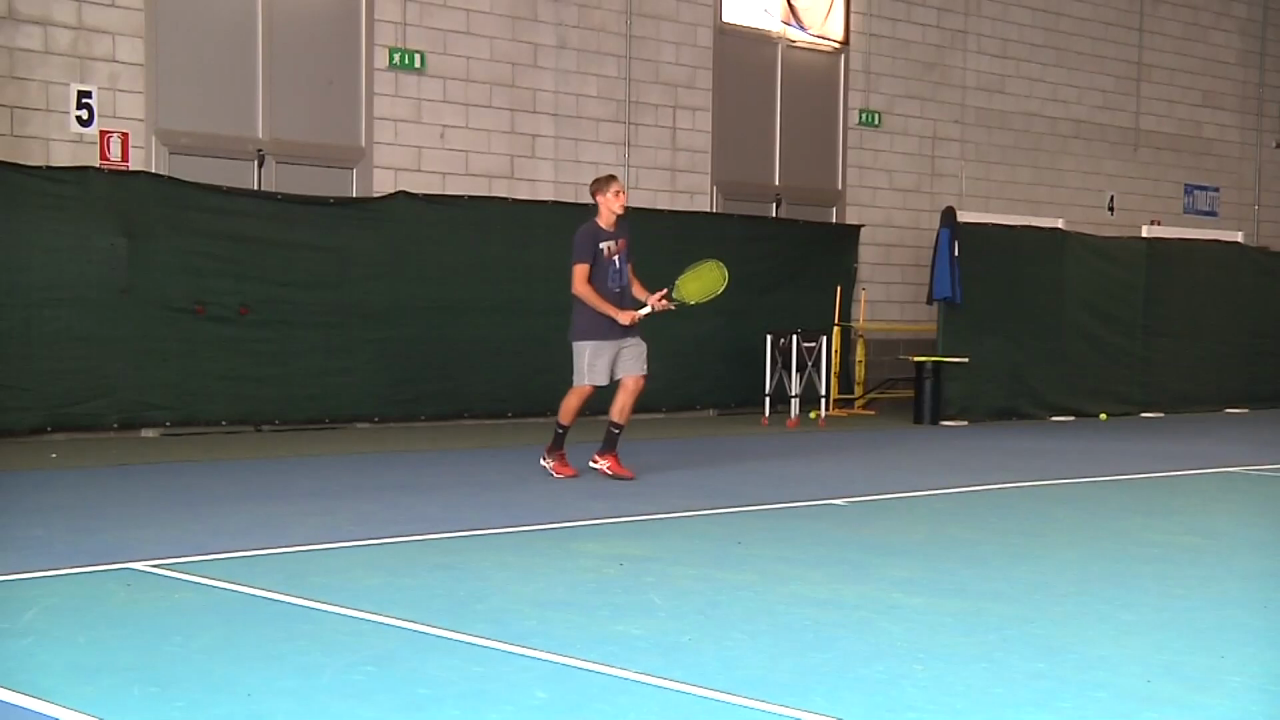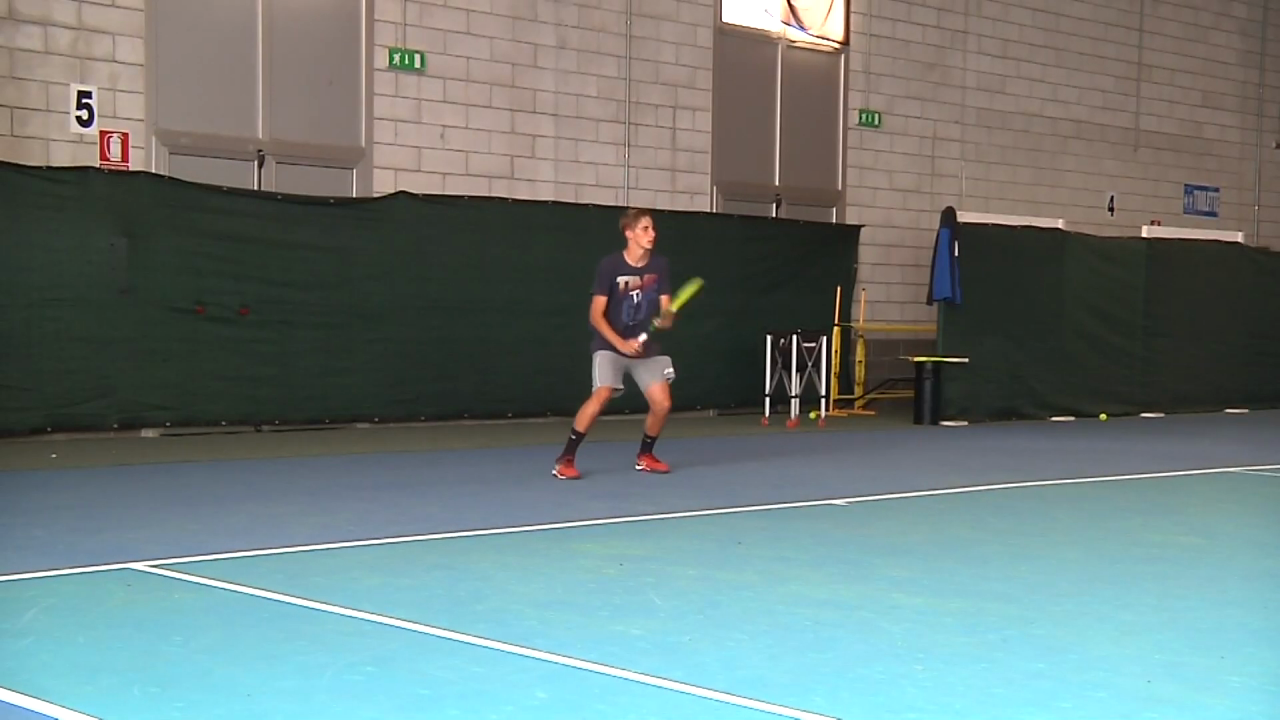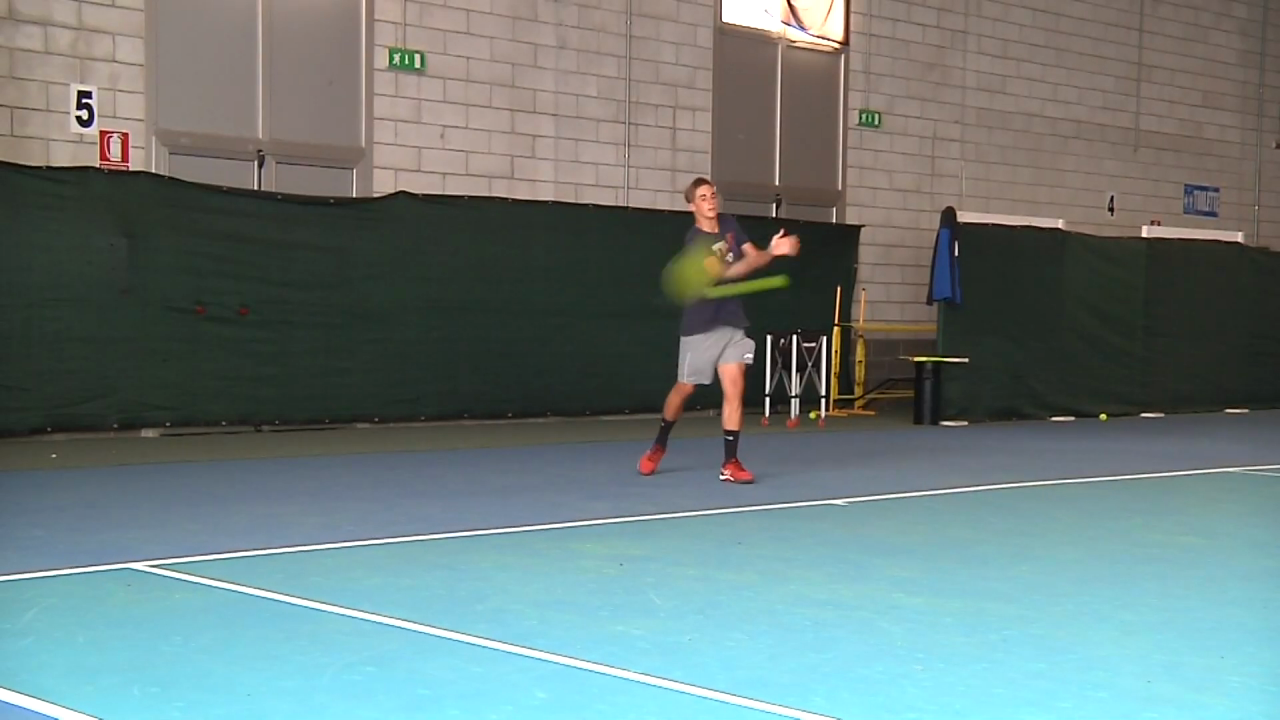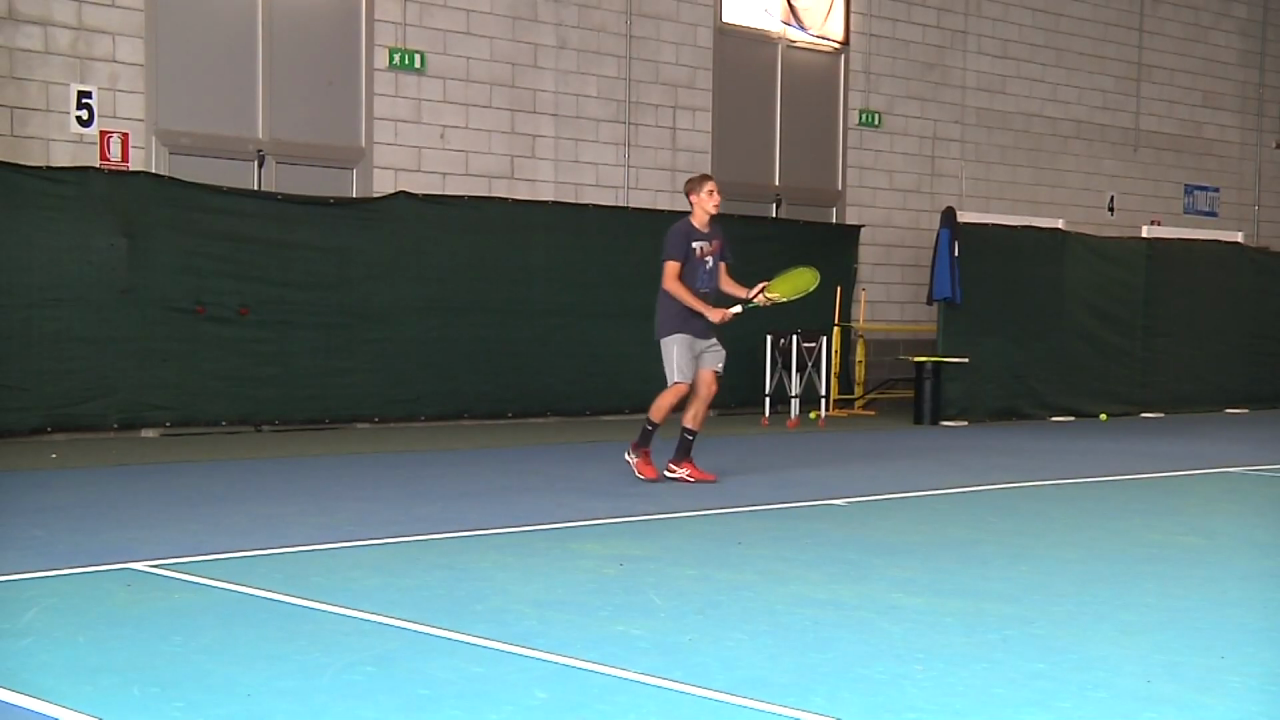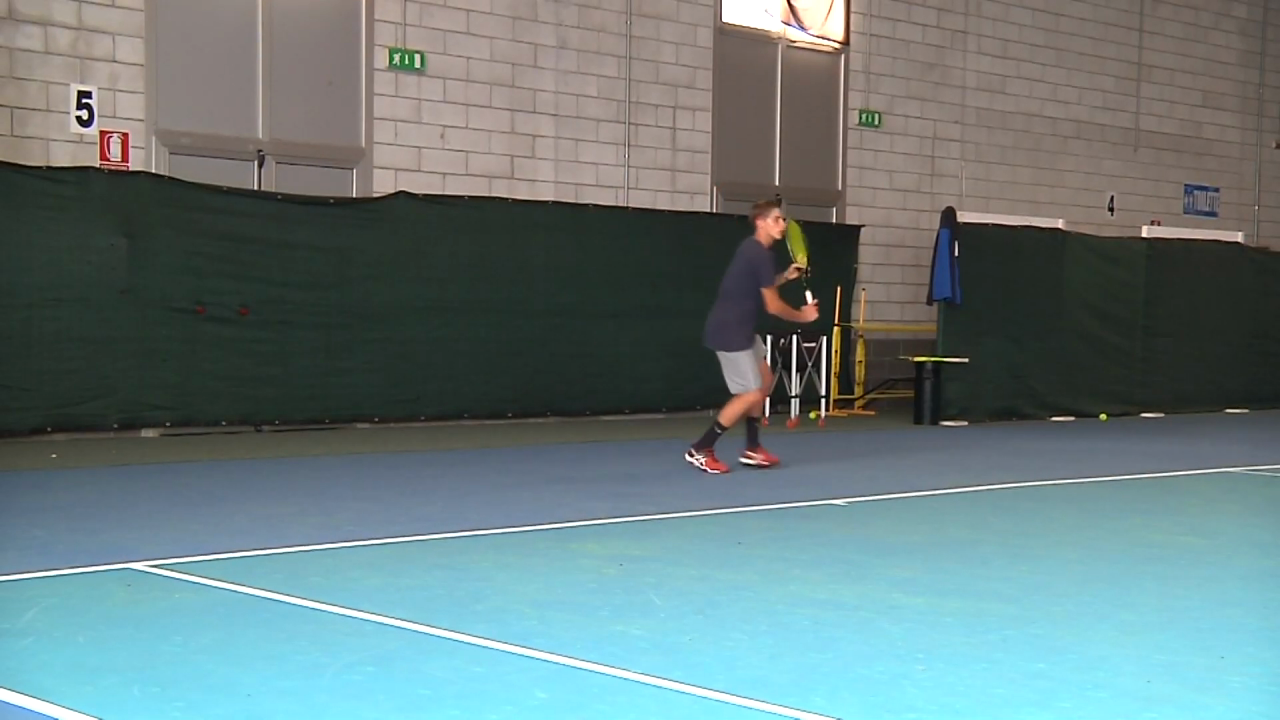
dt=1s
person 1, frame 1
left shoulder: (623, 232)
right shoulder: (587, 234)
right elbow: (578, 286)
left wrist: (648, 298)
right wrist: (617, 312)
left hip: (623, 328)
right hip: (593, 328)
left knee: (633, 383)
right knee: (585, 388)
left ankle: (606, 454)
right ankle: (553, 452)
person 1, frame 2
left shoulder: (660, 265)
right shoulder: (609, 266)
left elbow: (665, 308)
right elbow: (595, 315)
left wrist: (666, 320)
right wrist: (620, 343)
left hip: (646, 347)
right hip: (610, 345)
left knee: (662, 403)
right knee: (602, 395)
left ankle: (645, 455)
right ankle: (565, 458)
person 1, frame 3
left shoulder: (730, 225)
right shoulder: (695, 239)
left elbow: (753, 258)
right elbow: (724, 273)
left wrist: (773, 251)
right wrist: (766, 254)
left hip: (732, 323)
right hip: (700, 326)
left knee: (733, 389)
right knee: (685, 388)
left ankle: (730, 463)
right ankle: (659, 446)
person 1, frame 4
left shoulder: (717, 235)
right shoulder: (679, 232)
left elbow: (722, 280)
right elbow: (669, 282)
left wrist: (749, 294)
right wrist: (708, 310)
left hip: (702, 327)
right hip: (676, 323)
left knee: (707, 388)
right knee: (681, 386)
left ankle: (680, 461)
right ankle: (639, 448)
person 1, frame 5
left shoulder: (752, 248)
right shoulder: (761, 255)
right elbow: (773, 305)
left wrist: (784, 277)
right wrist: (802, 316)
left hip: (739, 329)
right hip: (729, 332)
left knee: (764, 379)
right knee: (752, 394)
left ankle: (752, 448)
right ankle: (701, 449)
